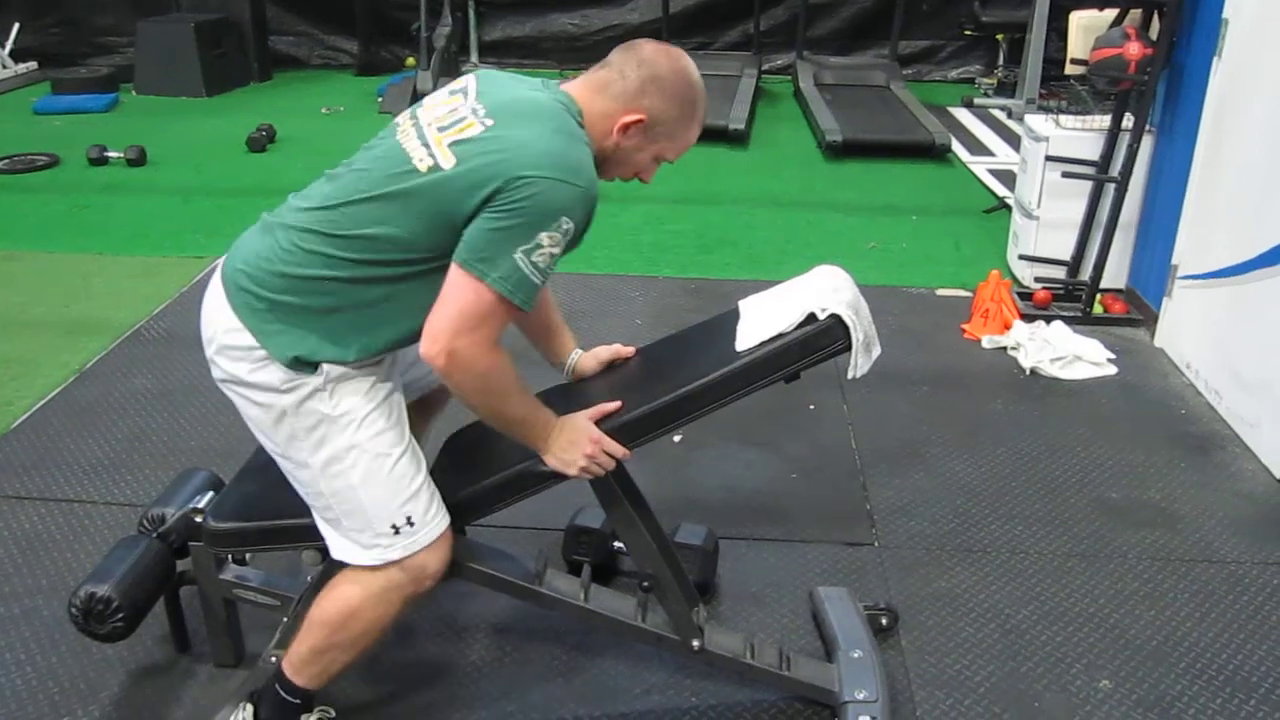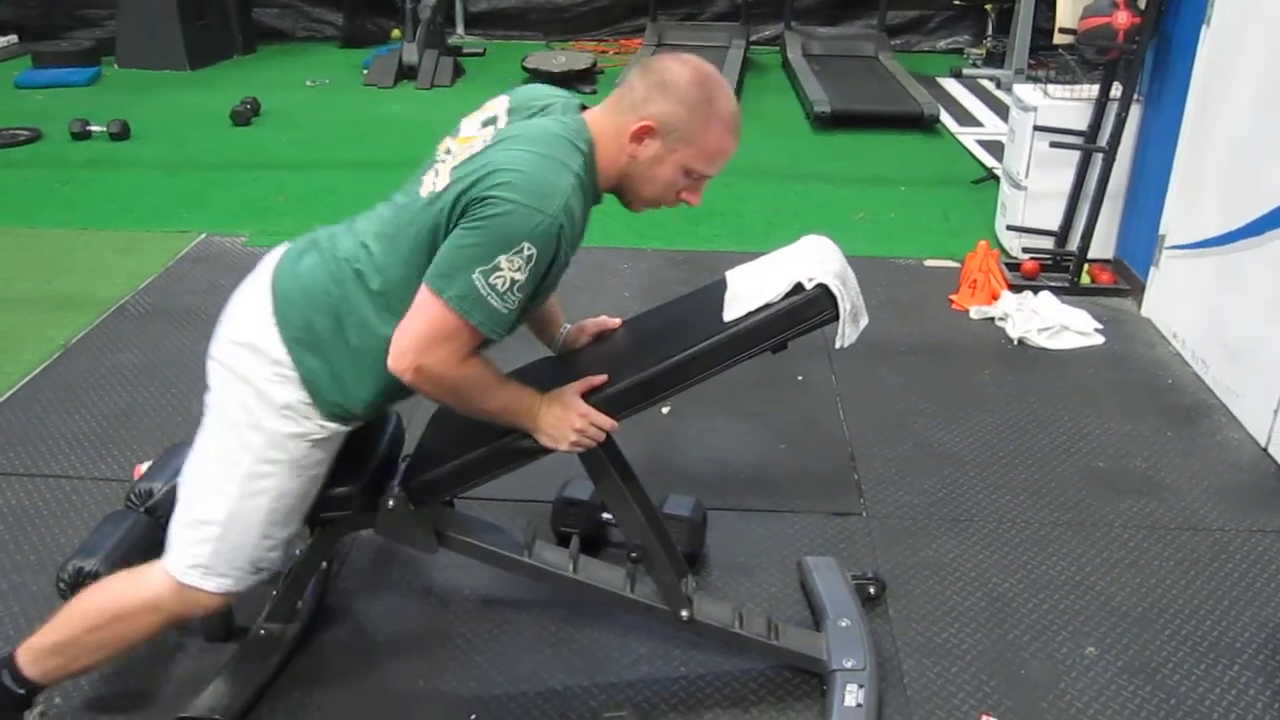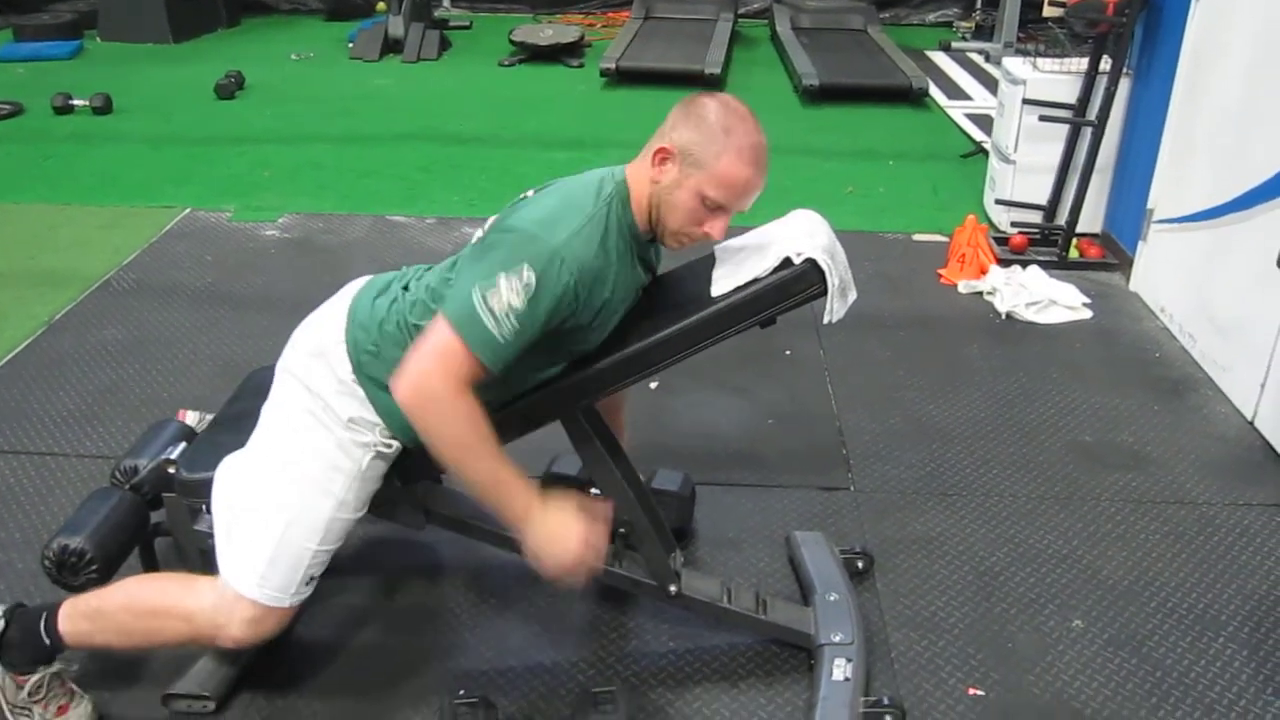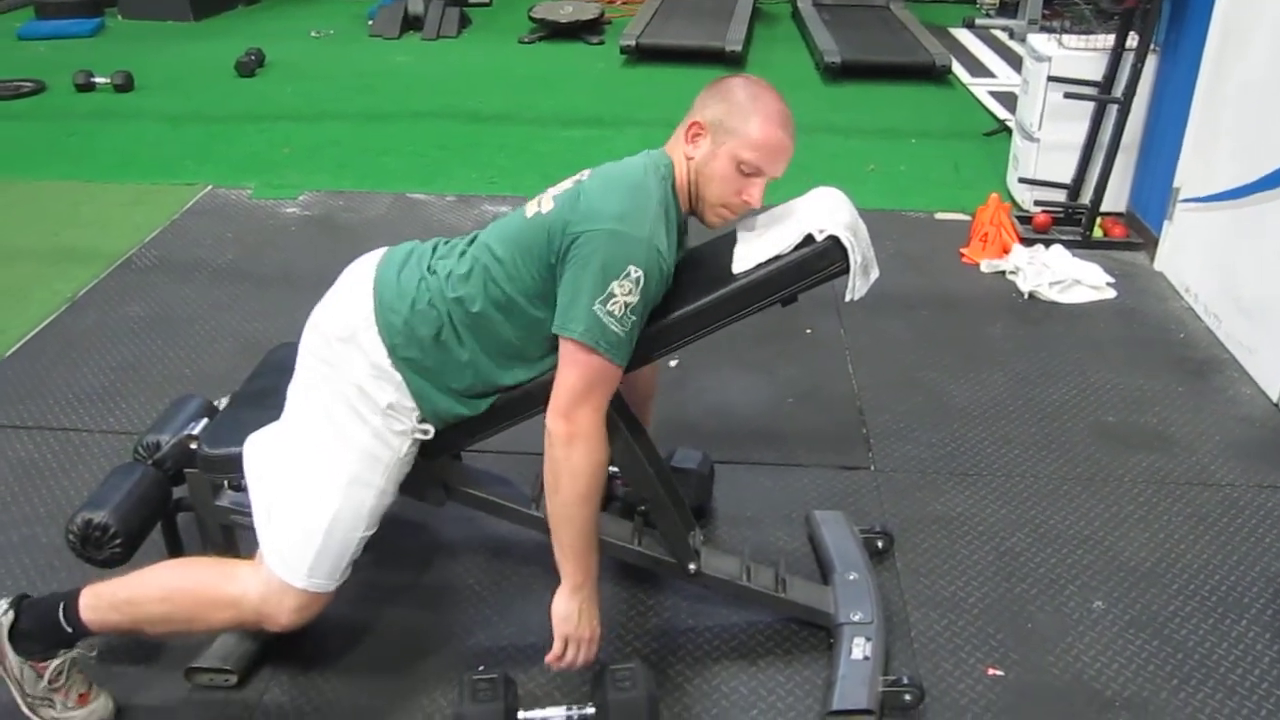
dt=1s
person 1, frame 1
left shoulder: (509, 91)
right shoulder: (556, 177)
right elbow: (453, 348)
left wrist: (570, 357)
right wrist: (549, 437)
left hip: (282, 285)
right hip: (282, 344)
left knee: (426, 392)
right knee: (411, 556)
left ankle: (337, 507)
person 1, frame 2
left shoulder: (547, 107)
right shoulder: (538, 201)
right elbow: (420, 357)
left wrist: (557, 331)
right wrist: (538, 415)
left hip: (307, 290)
right hip: (304, 363)
right knee: (201, 584)
left ankle: (179, 471)
person 1, frame 3
left shoulder: (628, 213)
right shoulder: (561, 246)
left elbow: (598, 341)
right elbow: (425, 384)
right wrist: (534, 517)
left hip: (376, 329)
right hip: (353, 385)
right knee: (246, 615)
person 1, frame 4
left shoulder: (652, 186)
right shoulder: (630, 236)
left elbow: (631, 345)
right elbow: (572, 426)
right wrist: (577, 589)
left hip: (399, 293)
right hip: (381, 361)
right knee: (285, 598)
